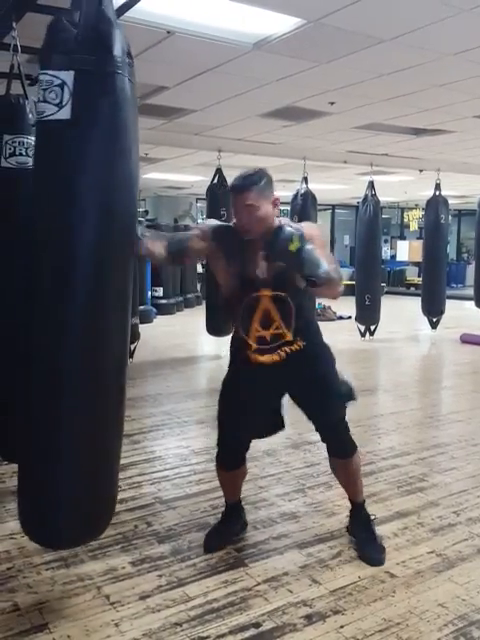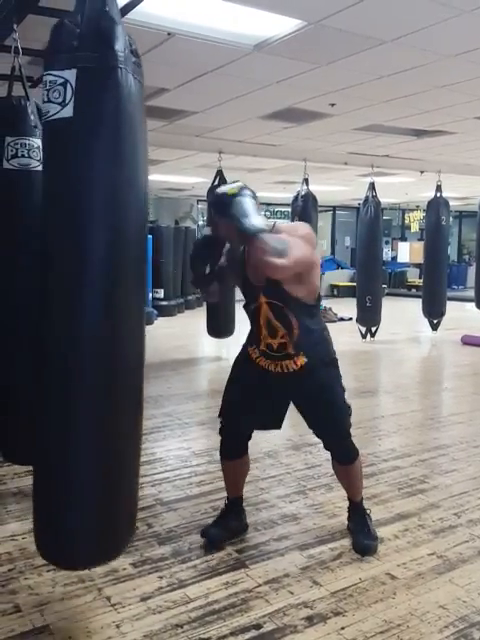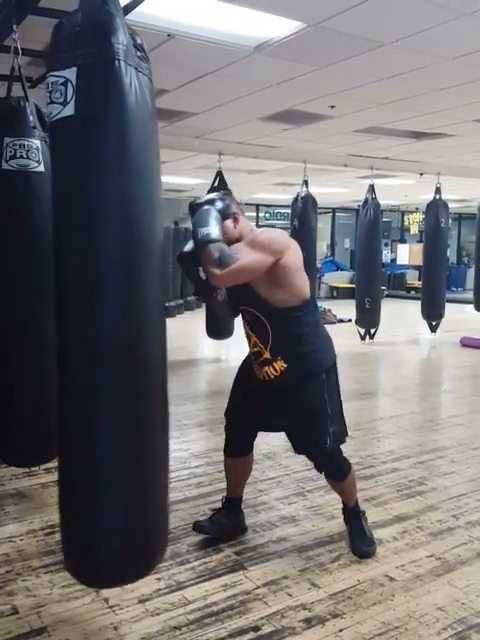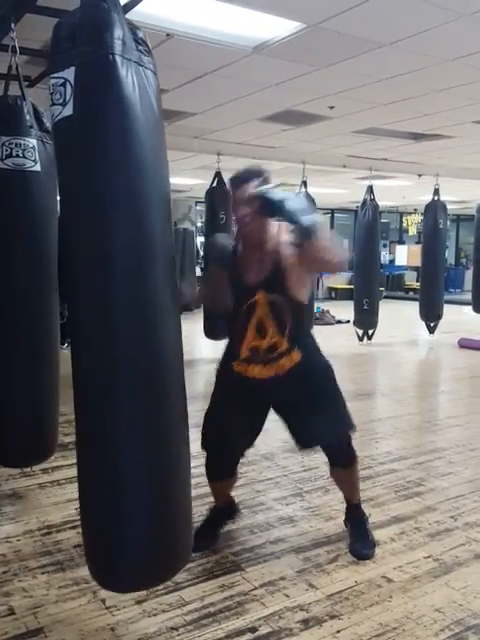
dt=0.3s
person 1, frame 1
left shoulder: (304, 234)
right shoulder: (220, 237)
left elbow: (333, 289)
right elbow: (168, 247)
left wrist: (304, 255)
right wrist: (141, 241)
left hip: (304, 352)
right hip: (250, 358)
left knee: (336, 432)
right knee: (232, 444)
left ankle: (359, 517)
right ankle: (233, 515)
person 1, frame 2
left shoulder: (297, 235)
right shoulder: (239, 247)
left elbow: (274, 265)
right elbow: (214, 289)
left wrist: (245, 214)
left hip: (311, 359)
right hip: (259, 355)
left knee: (339, 440)
right knee: (232, 432)
left ankle: (358, 513)
right ankle: (234, 513)
person 1, frame 3
left shoulder: (269, 241)
right shoulder: (237, 251)
left elbow: (220, 273)
right elbow: (223, 298)
left wrist: (207, 225)
right wrist: (195, 268)
left hip: (307, 366)
right hip: (264, 362)
left knee: (324, 452)
right knee: (236, 433)
left ankle: (354, 515)
right ankle: (232, 513)
person 1, frame 4
left shoulder: (293, 242)
right shoulder: (224, 252)
left elbow: (335, 260)
right elbow: (214, 302)
left wrist: (298, 217)
left hip: (298, 364)
right hip: (241, 369)
left knee: (337, 443)
right knee: (218, 450)
left ankle: (355, 517)
right ankle: (222, 509)
